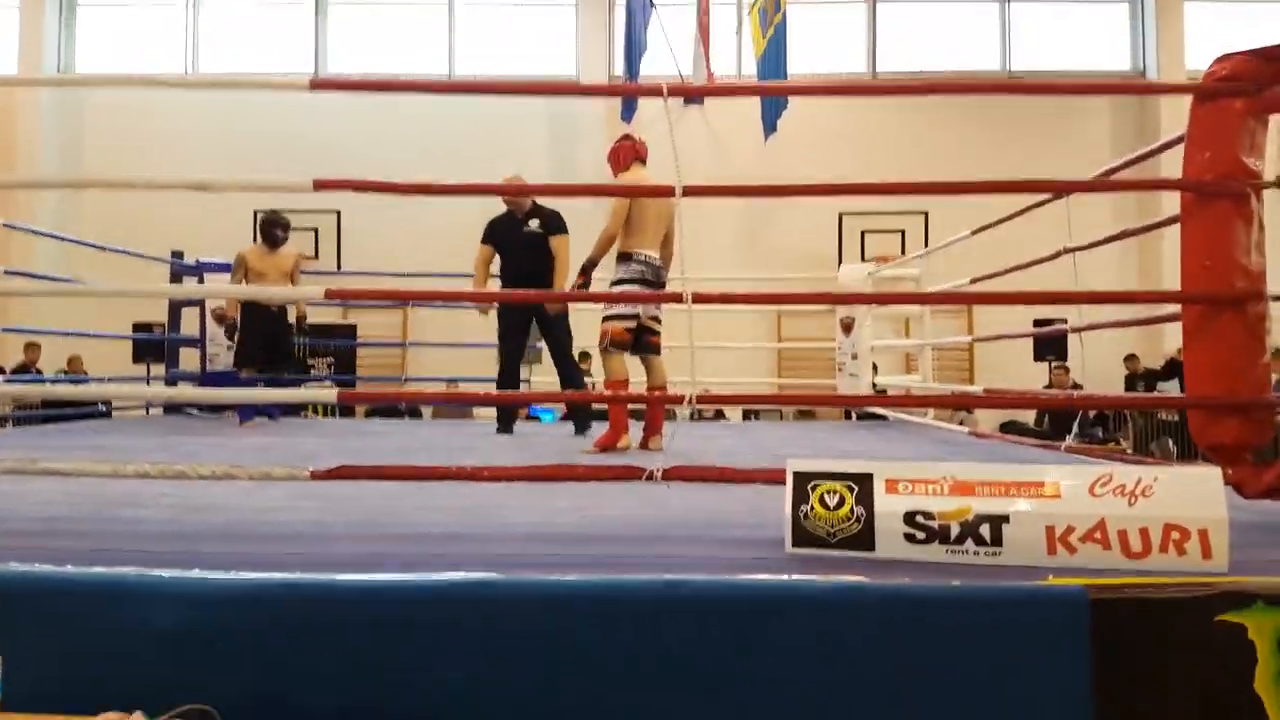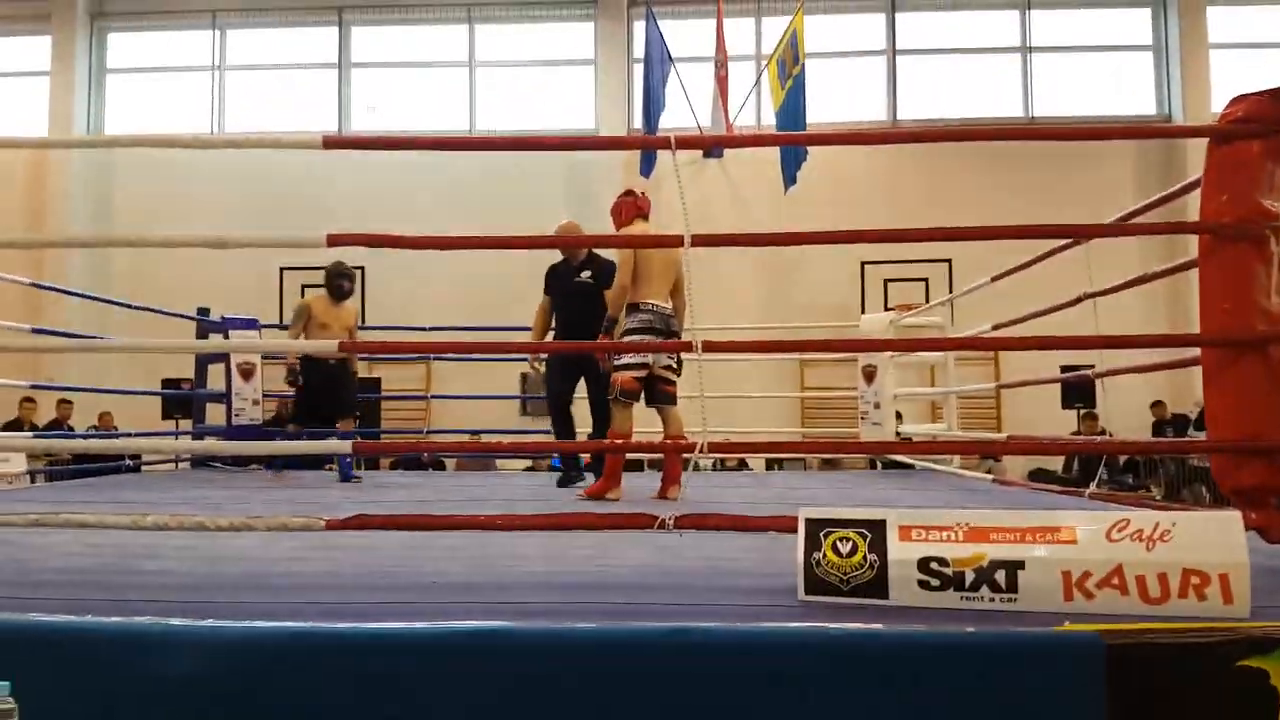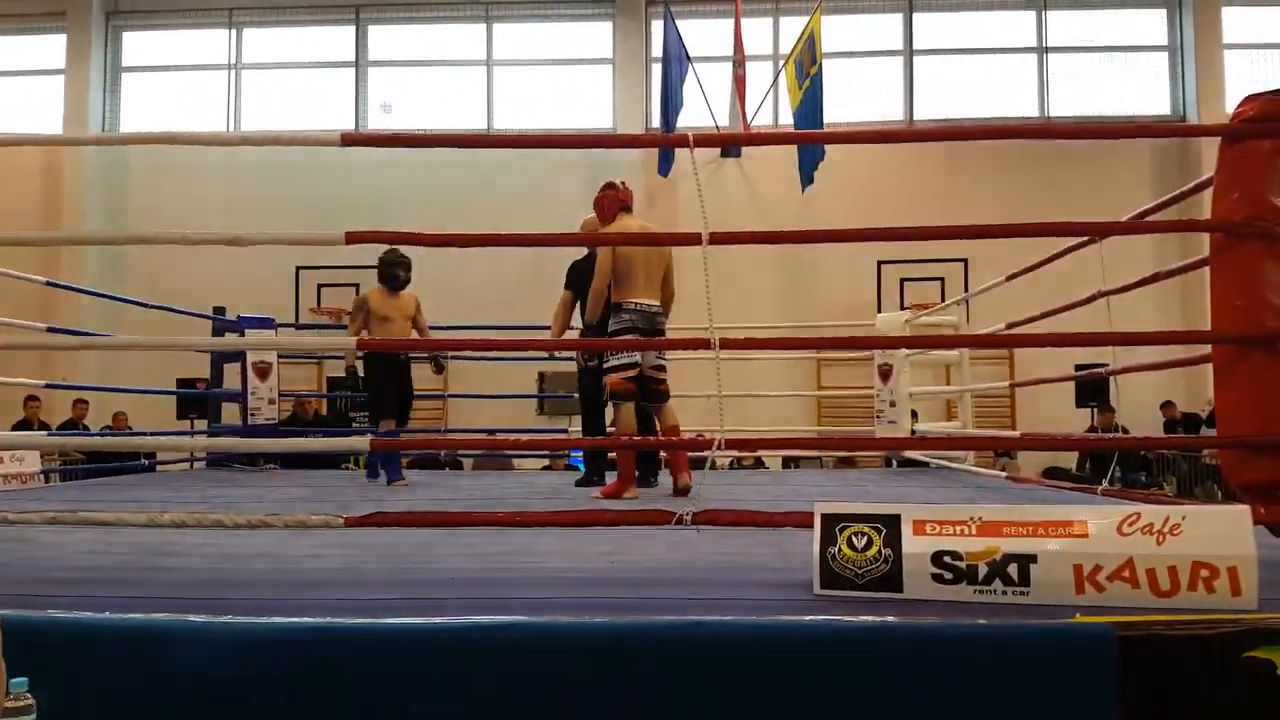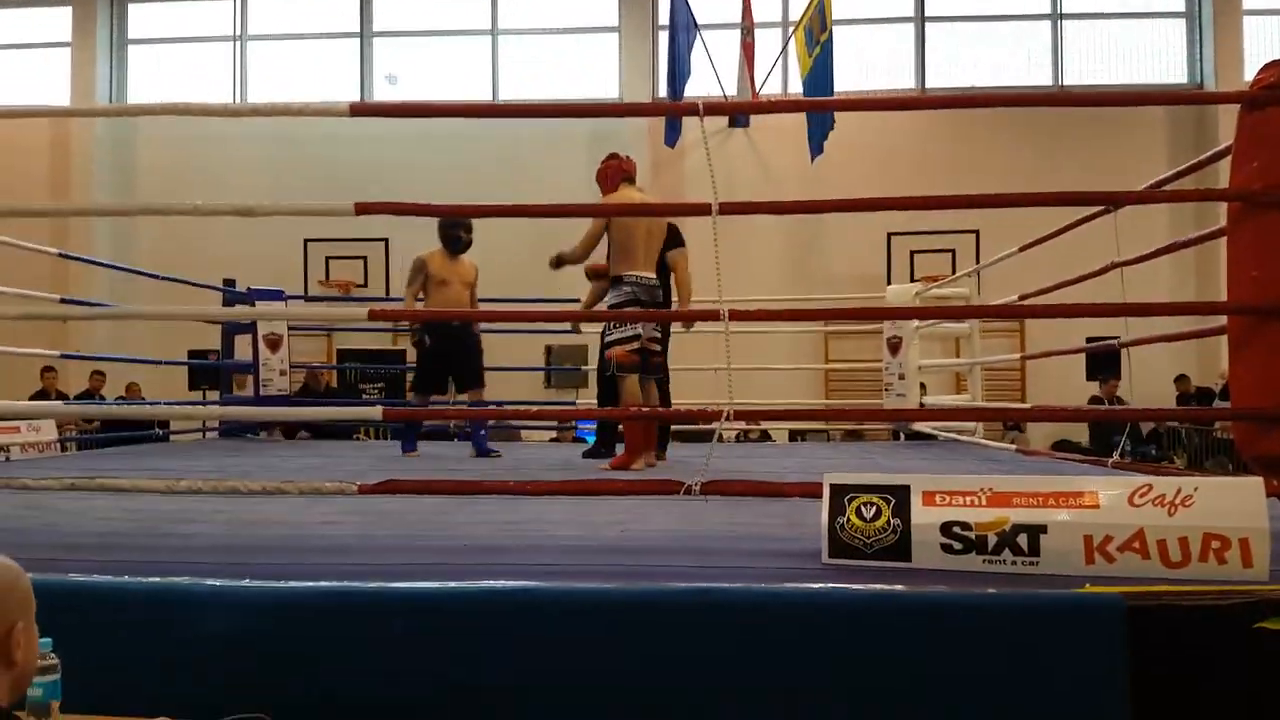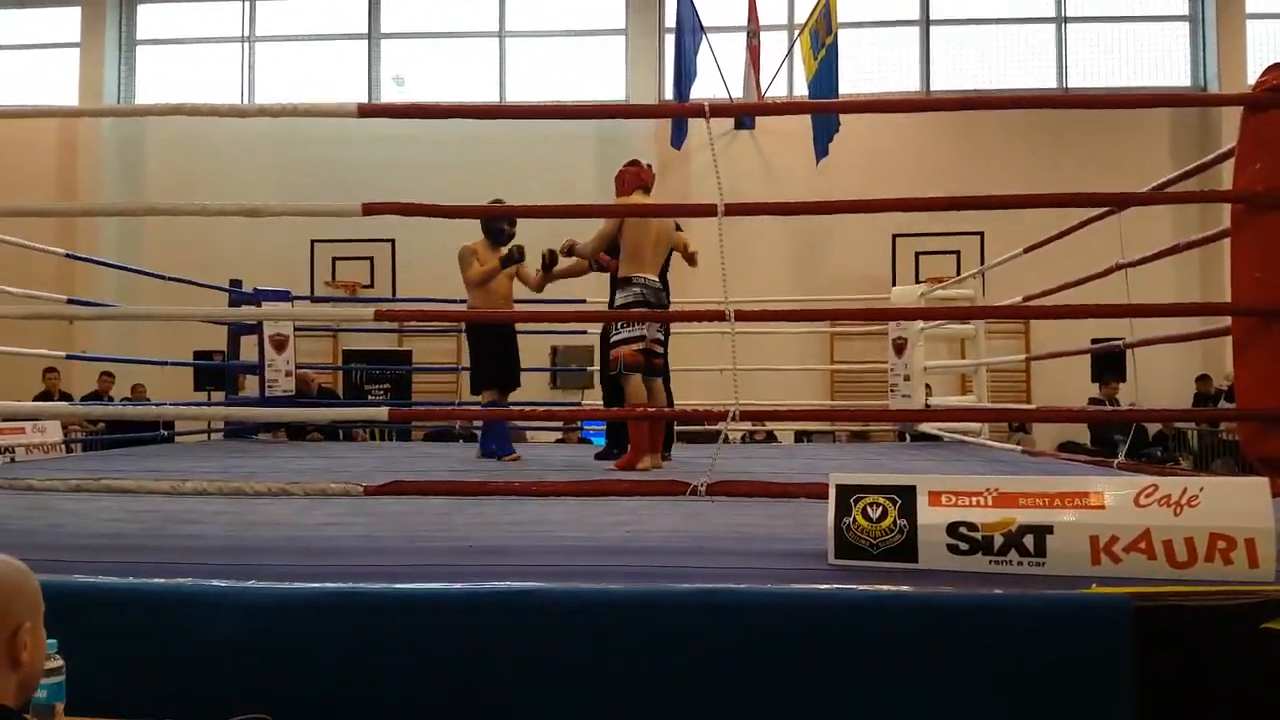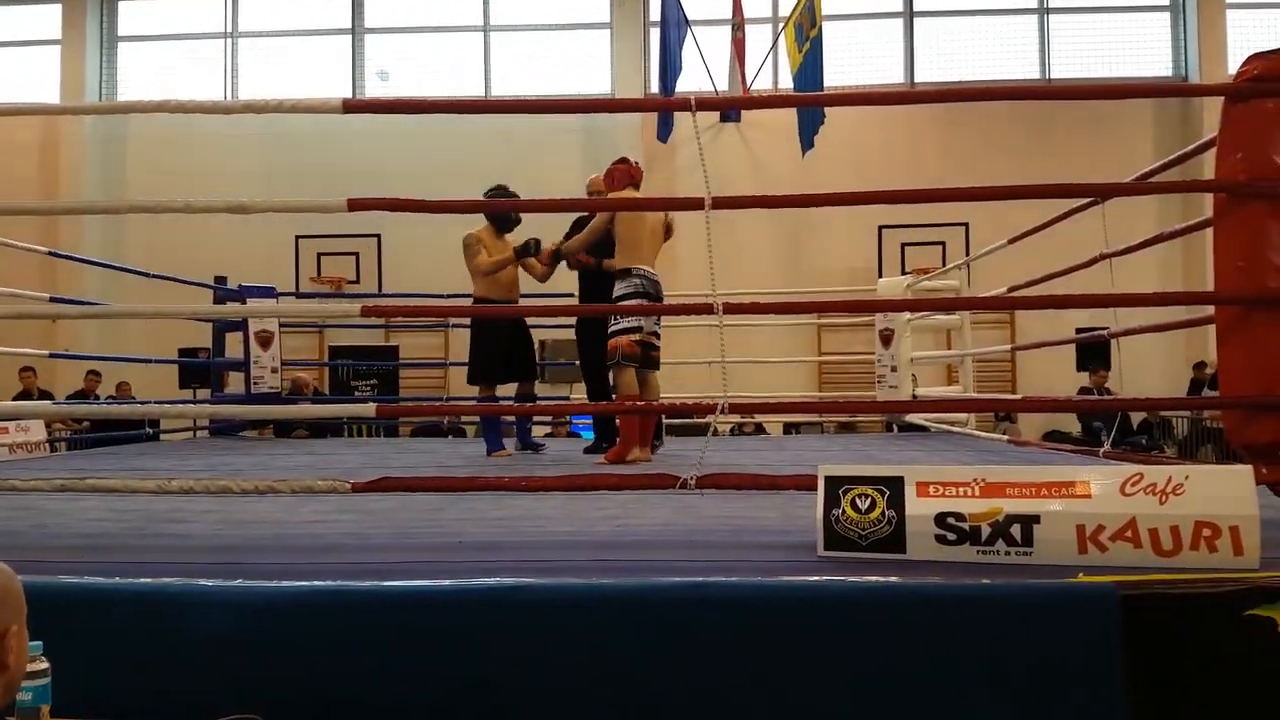
dt=0.5s
person 1, frame 1
left shoulder: (627, 181)
left elbow: (612, 230)
left wrist: (586, 268)
left hip: (632, 269)
right hip: (655, 272)
left knee: (611, 349)
right knee: (651, 354)
left ankle: (618, 431)
right ankle: (653, 433)
person 1, frame 2
left shoulder: (629, 234)
right shoulder: (670, 244)
left elbow: (623, 283)
left wrist: (608, 327)
right wrist: (676, 339)
left hip: (641, 319)
right hip: (667, 322)
left knee: (621, 401)
right knee: (668, 405)
left ankle: (610, 483)
right ankle: (672, 483)
person 1, frame 3
left shoulder: (611, 233)
left elbow: (600, 285)
right elbow: (669, 291)
left wrist: (589, 328)
left hip: (625, 318)
right hip: (655, 318)
left knee: (623, 401)
right knee: (660, 401)
left ankle: (626, 482)
right ankle: (681, 472)
person 1, frame 4
left shoulder: (611, 202)
left elbow: (583, 252)
left wrist: (561, 258)
left hip: (624, 290)
right hip: (653, 289)
left knee: (627, 372)
right knee: (648, 374)
left ankle: (633, 453)
right ankle: (648, 449)
person 1, frame 5
left shoulder: (625, 205)
right shoulder: (666, 217)
left elbow: (593, 249)
left wrist: (572, 247)
left hip: (632, 292)
right hip: (657, 292)
left knee: (631, 370)
right knee: (652, 374)
left ankle: (639, 452)
right ankle: (655, 451)
person 1, frame 6
left shoulder: (616, 200)
right shoulder: (656, 212)
left elbow: (583, 242)
left wrist: (555, 253)
left hip: (630, 283)
right hip: (653, 285)
left knee: (624, 362)
right knee: (647, 367)
left ankle: (629, 444)
right ankle: (644, 444)
person 2, frame 1
left shoulder: (550, 218)
right shoulder: (496, 225)
left elbow: (561, 256)
right elbow: (482, 262)
left wrist: (558, 292)
right wrist: (480, 291)
left hip: (548, 299)
right hip: (512, 299)
left knee: (563, 357)
right knee: (509, 360)
left ankle: (581, 418)
right ankle: (505, 420)
person 2, frame 2
left shoulder: (604, 268)
right shoulder: (554, 271)
right elbow: (545, 311)
left knee: (601, 411)
right knee: (557, 405)
left ankle: (602, 471)
right ankle: (571, 468)
person 2, frame 3
right shoulder: (577, 267)
right elbow: (565, 306)
right wrist: (554, 338)
right hip: (591, 349)
left knee: (638, 408)
right knee: (591, 408)
left ankle: (649, 471)
right ankle: (594, 471)
person 2, frame 4
left shoulder: (665, 230)
left elbow: (680, 269)
right elbow: (605, 277)
left wrist: (684, 306)
right wrist: (585, 307)
left knee: (655, 379)
right knee: (607, 377)
left ankle: (658, 444)
right ankle: (604, 442)
person 2, frame 5
right shoulder: (616, 234)
right elbow: (588, 264)
right wrist: (554, 274)
right knee: (612, 379)
left ankle: (663, 445)
right ankle: (616, 443)
person 2, frame 6
right shoulder: (580, 224)
right elbow: (566, 252)
right hip: (589, 314)
right knee: (594, 376)
left ankle: (652, 433)
right ankle: (604, 436)
person 3, frame 1
left shoulder: (292, 257)
right shoulder: (246, 256)
left elbow: (297, 286)
right elbow: (234, 288)
left wrist: (301, 315)
right wrist: (230, 319)
left hip: (280, 314)
right hip: (254, 313)
left knee: (280, 366)
right knee: (249, 365)
left ankle: (268, 404)
right ankle: (246, 413)
person 3, frame 2
left shoulder: (352, 310)
right shoulder: (309, 305)
right elbow: (292, 337)
left wrist: (353, 372)
right wrist: (292, 367)
left hip: (340, 368)
right hip: (313, 366)
left knee: (347, 418)
right knee: (299, 421)
left ankle: (346, 470)
person 3, frame 3
left shoulder: (412, 300)
right shoulder: (367, 299)
left elbow: (422, 330)
right elbow: (352, 334)
left wrist: (434, 354)
right wrist: (351, 366)
left hip: (402, 362)
right hip: (379, 362)
left knee: (398, 420)
right knee: (387, 418)
left ankle: (373, 464)
right ankle: (393, 473)
person 3, frame 4
left shoulder: (471, 267)
right shoulder: (425, 262)
right elbow: (409, 298)
left wrist: (476, 334)
right wrist: (415, 327)
left hip: (463, 331)
right hip: (435, 329)
left knee: (476, 388)
right knee: (423, 392)
left ankle: (480, 444)
right ankle: (408, 443)
person 3, frame 5
left shoulder: (513, 257)
right shoulder: (469, 251)
left elbow: (535, 286)
right elbow: (474, 278)
left wrist: (547, 269)
right wrist: (504, 262)
left hip: (506, 325)
right hip: (481, 324)
left knee: (505, 387)
right knee: (490, 387)
left ankle: (487, 444)
right ankle: (502, 447)
person 3, frame 6
left shoulder: (513, 246)
right shoulder: (474, 239)
left elbow: (541, 275)
right elbow: (483, 267)
left wrist: (554, 260)
right wrist: (518, 252)
left hip: (514, 314)
right hip: (488, 313)
left knee: (528, 377)
right knee: (489, 382)
left ankle: (524, 436)
right ankle: (493, 443)
